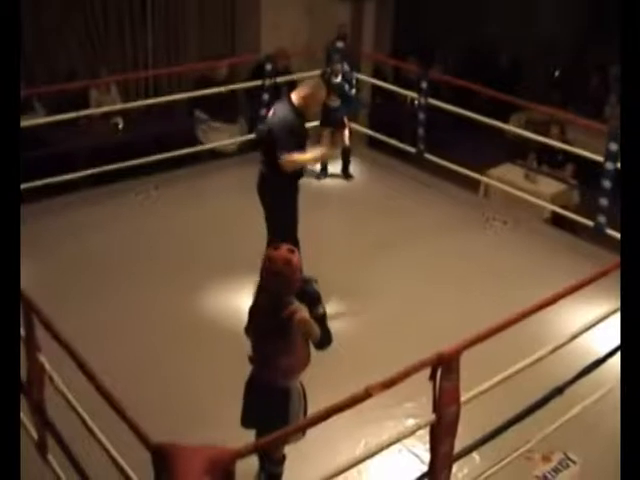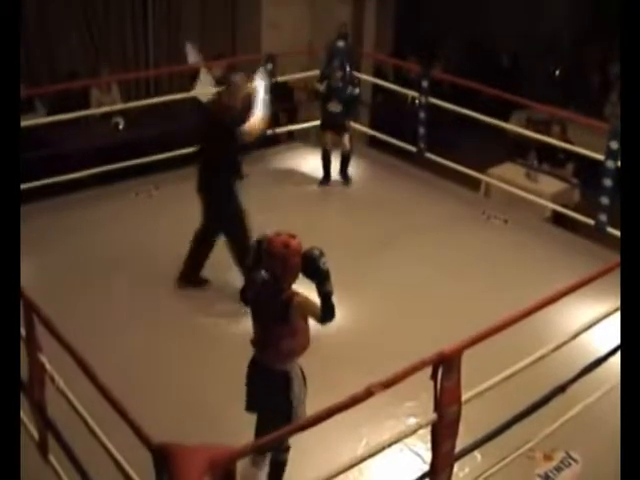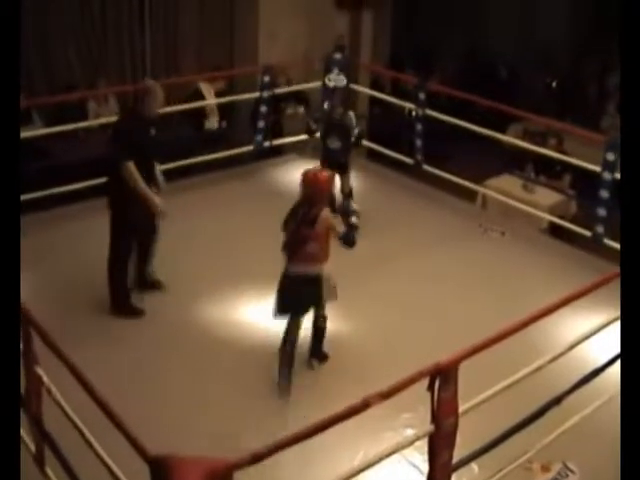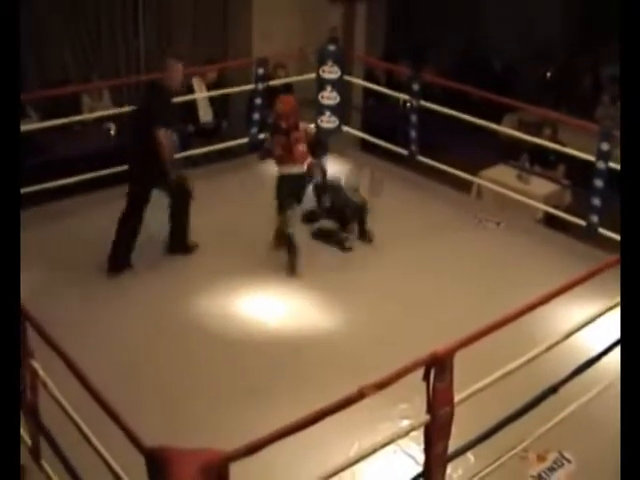
dt=1s
person 1, frame 1
left shoulder: (258, 307)
right shoulder: (298, 319)
right elbow: (323, 341)
right wrist: (316, 308)
left hip: (259, 381)
right hip: (285, 388)
left knee: (263, 433)
right knee: (277, 444)
person 1, frame 2
left shoulder: (257, 289)
right shoulder: (297, 302)
right elbow: (327, 316)
left wrist: (256, 260)
right wrist: (323, 282)
left hip: (260, 366)
right hip: (285, 373)
left knee: (265, 415)
right knee: (282, 432)
left ankle: (259, 454)
person 1, frame 3
left shoulder: (295, 211)
right shoulder: (325, 217)
left elbow: (287, 231)
right elbow: (349, 241)
right wrist: (352, 221)
left hip: (291, 274)
right hip: (314, 275)
left knee: (294, 321)
right knee: (320, 312)
left ankle: (285, 371)
right ankle: (315, 355)
person 1, frame 4
left shoulder: (275, 131)
right shoulder: (301, 128)
left hip: (286, 177)
right hip: (301, 175)
left knee: (285, 214)
right knee: (289, 207)
left ankle: (292, 254)
right ankle: (283, 238)
person 2, frame 1
left shoulder: (293, 111)
right shoulder: (283, 118)
right elbow: (287, 162)
left wrist: (315, 154)
right wrist: (318, 154)
left hip: (284, 183)
right hip: (276, 186)
left knee: (288, 234)
right knee: (282, 237)
person 2, frame 2
left shoulder: (212, 108)
right shoulder: (223, 118)
right elbow: (251, 130)
right wrist: (261, 91)
left hip: (209, 181)
right hip: (220, 185)
left knee: (210, 228)
right knee: (239, 237)
left ankle: (189, 275)
person 2, frame 3
left shoulder: (146, 120)
right shoulder: (126, 127)
right elbow: (127, 168)
left wrist: (156, 174)
right wrist: (151, 197)
left hip: (141, 190)
right hip: (124, 193)
left knee: (147, 232)
right knee: (122, 246)
left ankle: (142, 278)
right ankle: (120, 301)
person 2, frame 4
left shoulder: (154, 94)
right shoulder: (162, 100)
right elbow: (161, 134)
right wrist: (170, 166)
left hip: (138, 160)
right hip: (155, 162)
left knee: (134, 208)
right knee: (182, 196)
left ankle: (117, 260)
right ankle: (178, 243)
